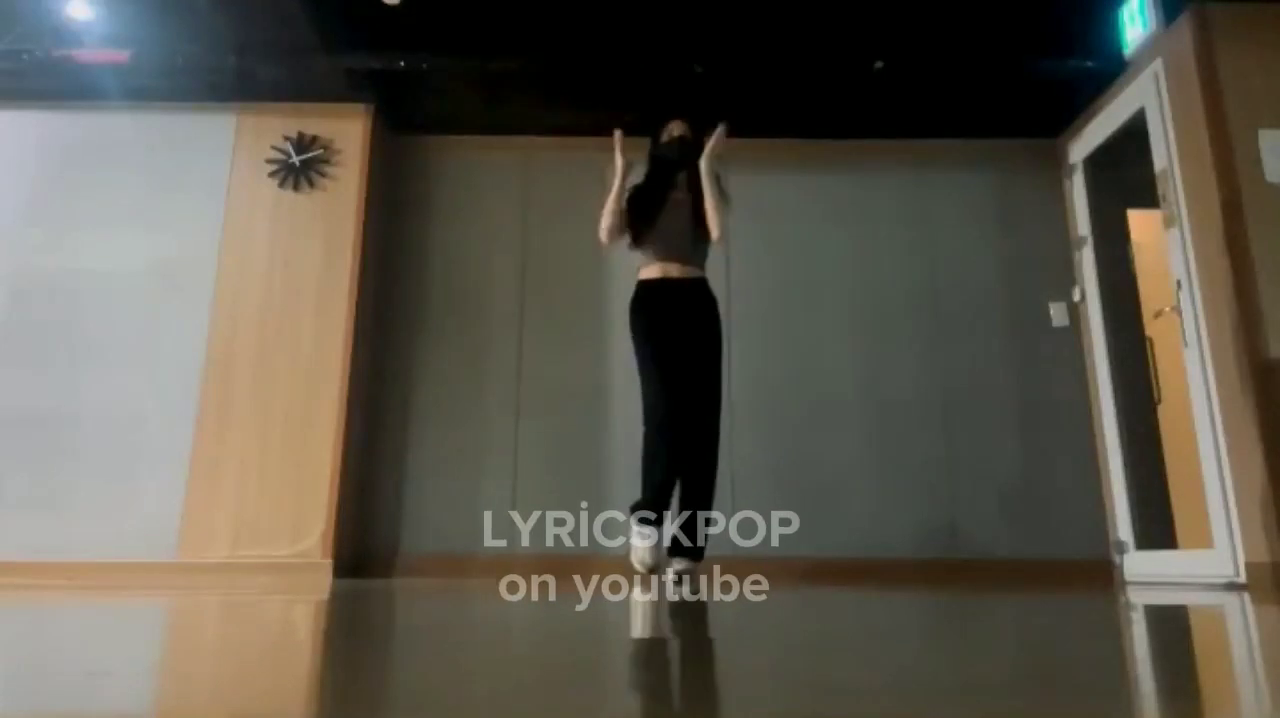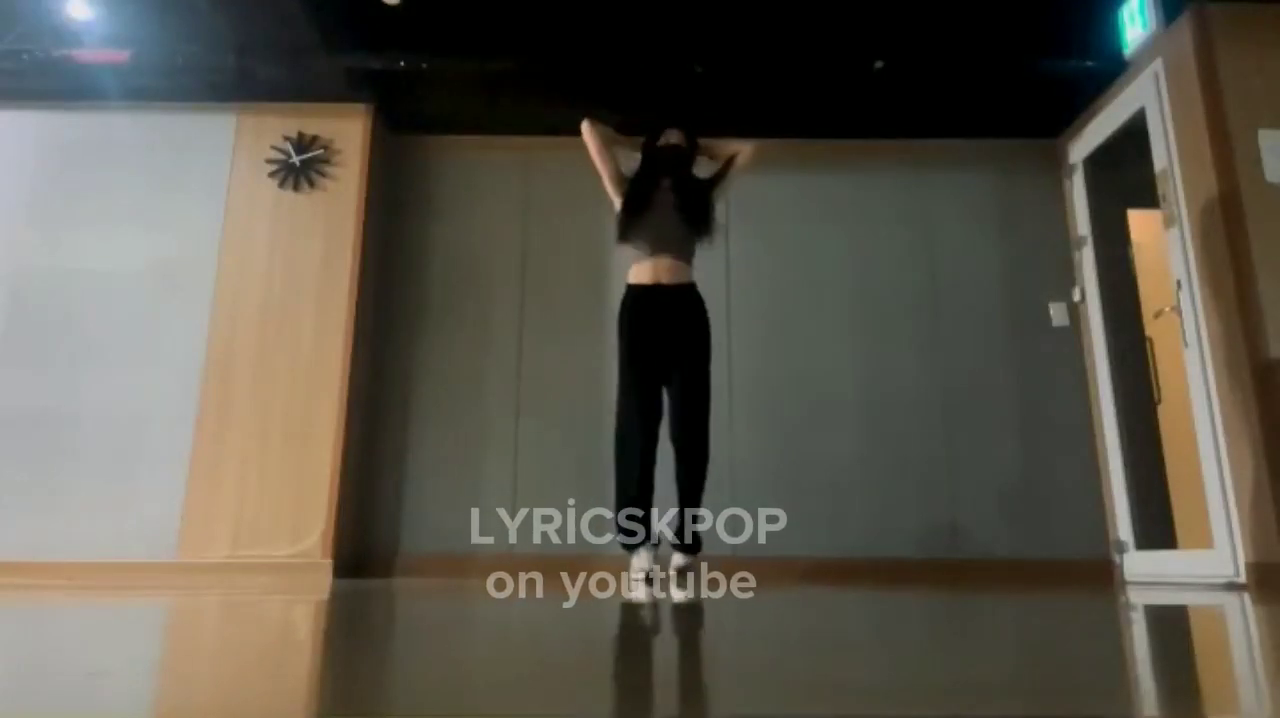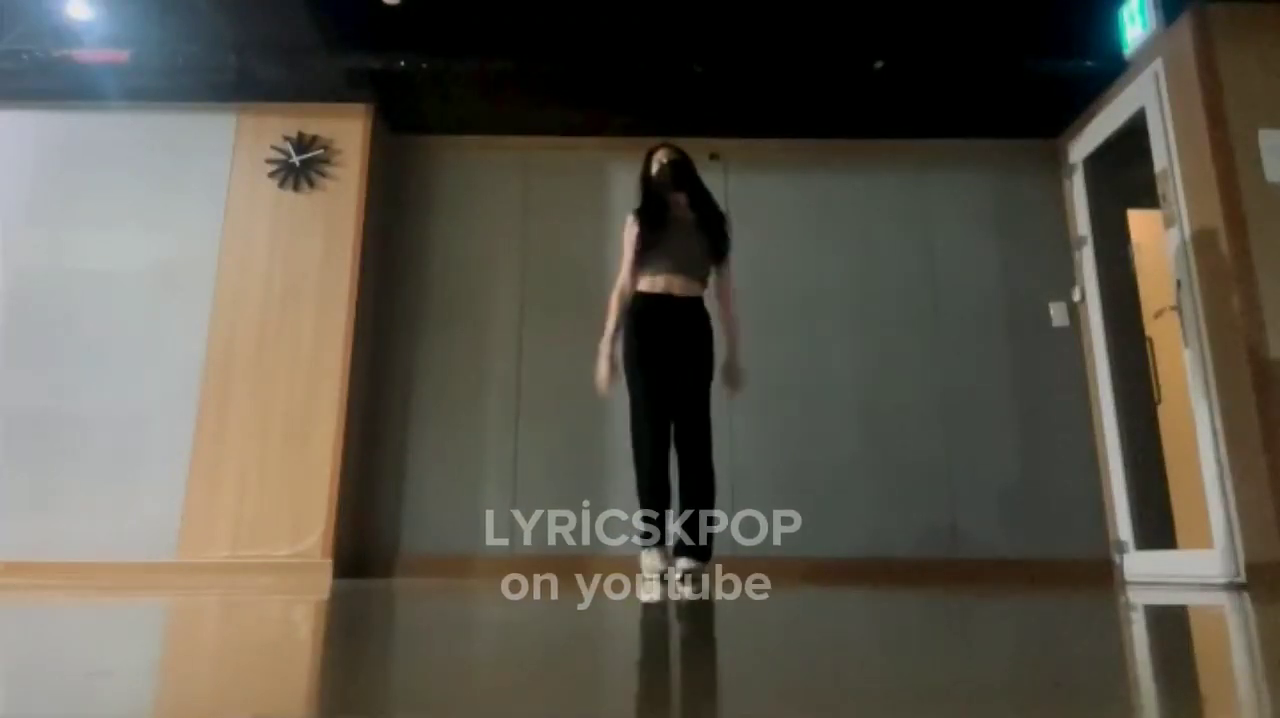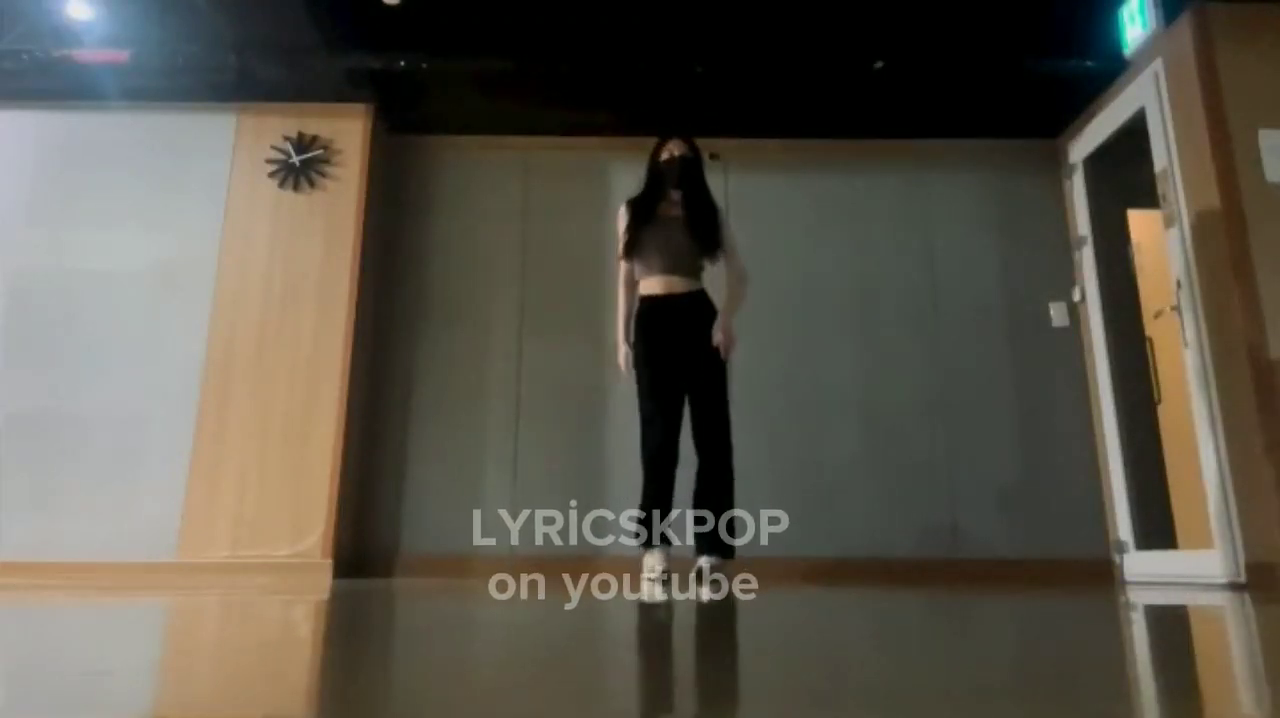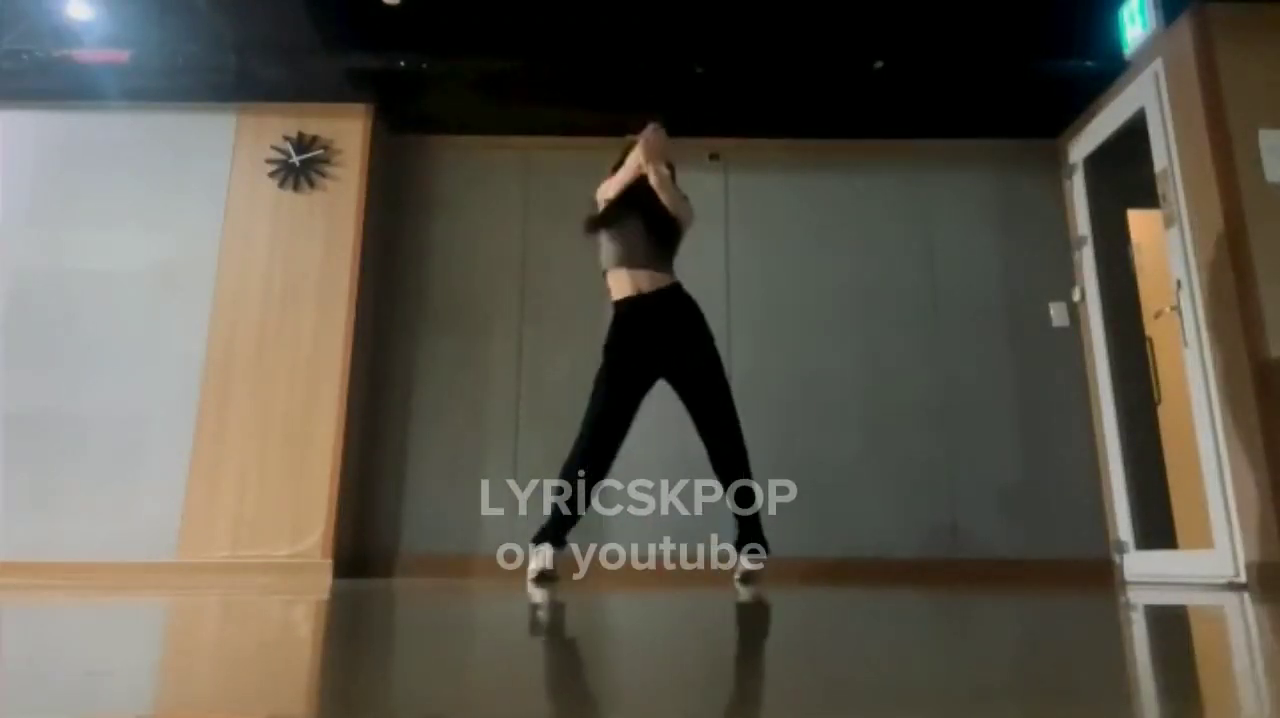
dt=0.7s
person 1, frame 1
left shoulder: (706, 193)
right shoulder: (640, 194)
left elbow: (718, 232)
right elbow: (607, 236)
left wrist: (707, 172)
right wrist: (620, 178)
left hip: (697, 303)
right hip: (651, 303)
left knee: (700, 422)
right knee: (664, 403)
left ankle: (685, 550)
right ankle: (649, 522)
person 1, frame 2
left shoulder: (698, 196)
right shoulder: (629, 193)
left elbow: (743, 150)
right elbow: (589, 130)
left wrist: (701, 148)
right wrist: (634, 145)
left hip: (686, 309)
right hip: (640, 308)
left knee: (690, 424)
right knee: (636, 423)
left ankle: (683, 546)
right ankle: (639, 546)
person 1, frame 3
left shoulder: (712, 220)
right shoulder: (641, 219)
left elbow: (723, 287)
right elbow: (625, 282)
left wrist: (733, 350)
right wrist: (607, 345)
left hip: (693, 324)
right hip: (649, 320)
left knee: (694, 433)
right knee: (651, 427)
left ankle: (691, 550)
right ankle: (653, 539)
person 1, frame 4
left shoulder: (707, 214)
right shoulder: (634, 211)
left elbow: (736, 274)
right elbow: (626, 276)
left wrist: (726, 319)
right wrist: (623, 335)
left hip: (700, 319)
right hip: (653, 320)
left knee: (712, 433)
right knee: (658, 431)
left ankle: (711, 549)
right ankle: (654, 543)
person 1, frame 5
left shoulder: (675, 206)
right shoulder: (608, 195)
left elbow: (674, 202)
right elbow: (613, 187)
left wrist: (657, 165)
right wrist: (637, 160)
left hip: (677, 316)
right hip: (629, 325)
left knee: (722, 431)
right knee: (597, 436)
left ankle: (751, 547)
right ankle: (548, 544)
